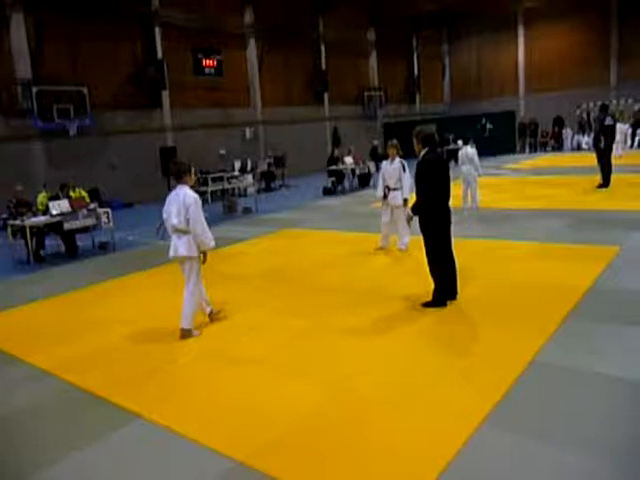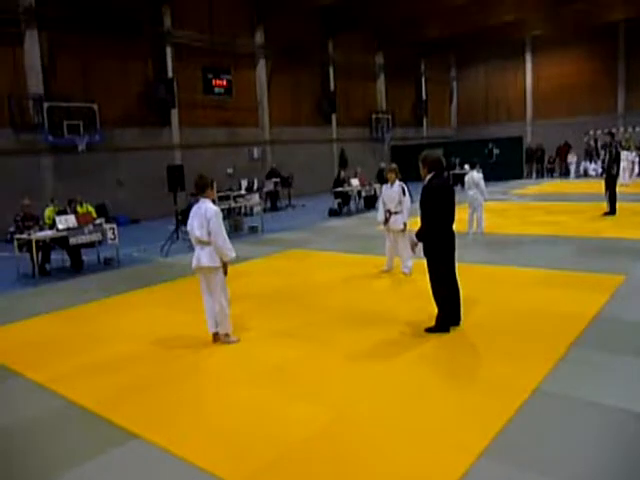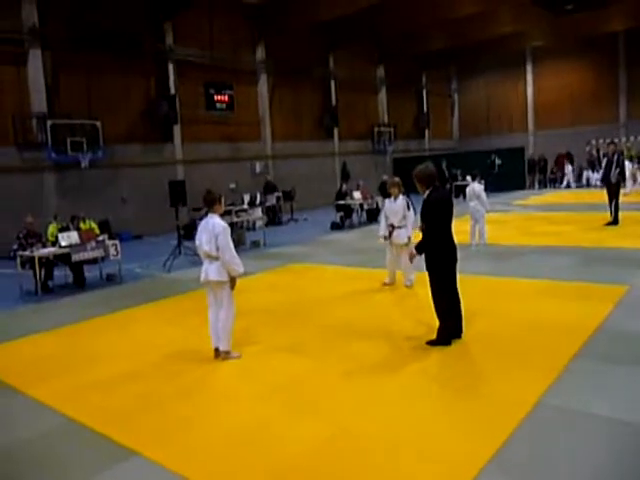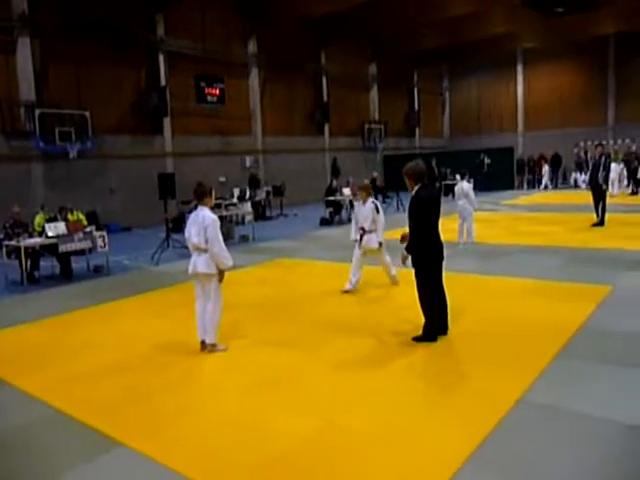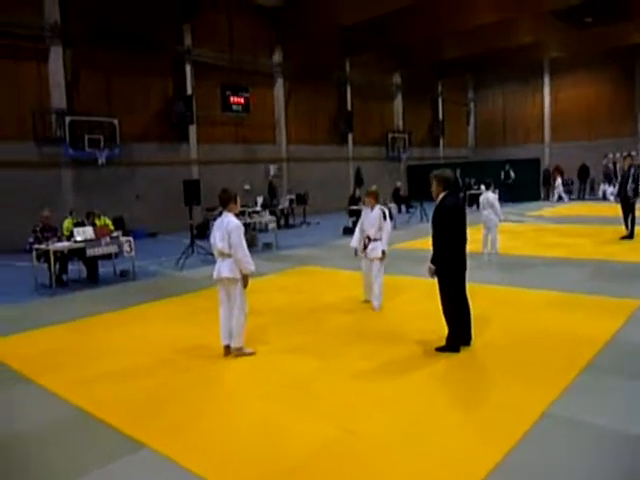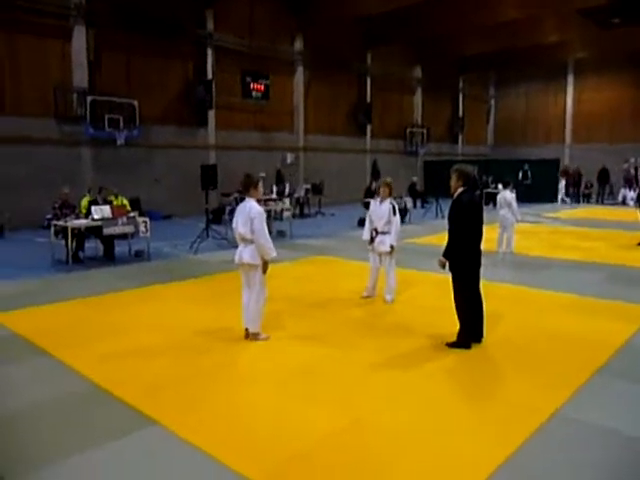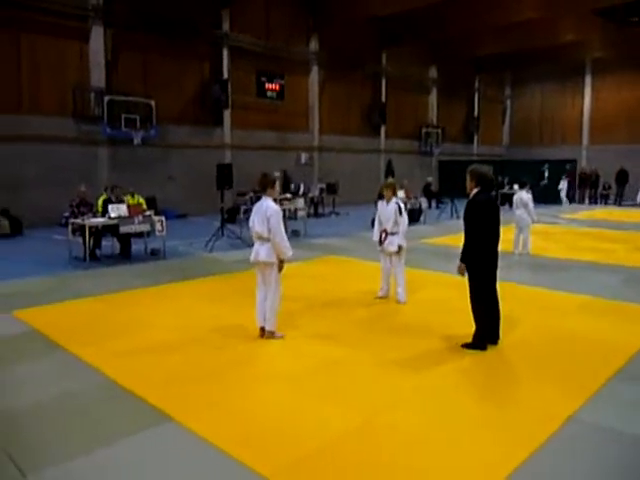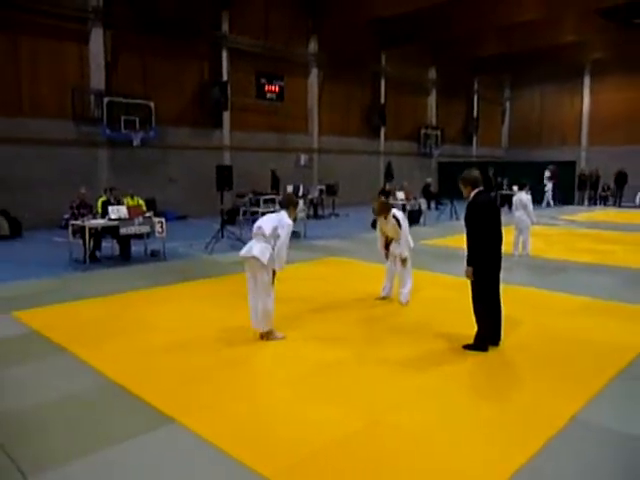
dt=0.5s
person 1, frame 1
left shoulder: (426, 162)
right shoulder: (439, 158)
left elbow: (425, 193)
left wrist: (413, 211)
left hip: (431, 216)
right hip: (442, 212)
left knee: (435, 257)
right knee: (445, 253)
left ankle: (440, 297)
right ankle: (450, 292)
person 1, frame 2
left shoulder: (430, 187)
right shoulder: (445, 183)
left elbow: (429, 218)
left wrist: (418, 237)
left hip: (435, 241)
right hip: (447, 237)
left knee: (439, 282)
right knee: (449, 278)
left ankle: (443, 322)
right ankle: (454, 317)
person 1, frame 3
left shoulder: (431, 201)
right shoulder: (443, 193)
left elbow: (432, 233)
left wrist: (417, 250)
right wrist: (424, 227)
left hip: (438, 253)
right hip: (448, 249)
left knee: (441, 295)
right knee: (450, 291)
left ankle: (445, 335)
right ankle: (456, 330)
person 1, frame 4
left shoulder: (420, 198)
right shoulder: (432, 191)
left elbow: (419, 229)
left wrist: (408, 250)
right wrist: (411, 235)
left hip: (424, 251)
right hip: (434, 247)
left knee: (426, 292)
right knee: (436, 288)
left ankle: (431, 331)
right ankle: (441, 326)
person 1, frame 5
left shoulder: (444, 206)
right shoulder: (456, 201)
left elbow: (442, 238)
left wrist: (434, 262)
left hip: (447, 261)
right hip: (458, 257)
left knee: (450, 302)
right knee: (460, 298)
left ankle: (454, 342)
right ankle: (465, 337)
person 1, frame 6
left shoulder: (460, 201)
right shoulder: (474, 198)
left elbow: (456, 233)
left wrist: (446, 255)
left hip: (462, 257)
right hip: (473, 254)
left knee: (463, 297)
right knee: (474, 294)
left ankle: (465, 338)
right ankle: (476, 334)
person 1, frame 7
left shoulder: (475, 202)
right shoulder: (491, 199)
left elbow: (471, 235)
left wrist: (464, 260)
left hip: (478, 258)
right hip: (490, 255)
left knee: (479, 299)
right knee: (490, 295)
left ankle: (480, 340)
right ankle: (492, 335)
person 1, frame 8
left shoulder: (475, 204)
right shoulder: (490, 200)
left elbow: (474, 237)
left wrist: (470, 264)
left hip: (482, 260)
right hip: (494, 257)
left knee: (481, 300)
right knee: (492, 297)
left ankle: (482, 340)
right ankle: (494, 337)
person 2, frame 1
left shoulder: (171, 197)
right shoulder: (191, 197)
left elbow: (167, 221)
right elbow: (198, 226)
right wrist: (205, 247)
left hip: (177, 243)
right hip: (189, 244)
left knee: (195, 280)
right knee: (192, 286)
left ankle: (208, 310)
right ankle: (186, 328)
person 2, frame 2
left shoulder: (194, 210)
right shoulder: (213, 210)
left elbow: (192, 233)
right elbow: (219, 237)
right wrist: (226, 258)
left hip: (200, 256)
right hip: (213, 256)
left knee: (208, 295)
right knee: (221, 296)
left ankle: (215, 332)
right ankle: (225, 333)
person 2, frame 3
left shoulder: (203, 225)
right shoulder: (220, 225)
right elbow: (227, 253)
right wrist: (234, 273)
left hip: (208, 270)
right hip: (220, 271)
left knee: (214, 309)
right knee: (226, 310)
left ankle: (217, 348)
right ankle: (224, 350)
person 2, frame 4
left shoulder: (192, 217)
right shoulder: (210, 218)
left elbow: (189, 240)
right elbow: (216, 245)
right wrist: (222, 266)
left hip: (196, 262)
right hip: (209, 264)
left knee: (201, 302)
right knee: (213, 303)
left ankle: (203, 340)
right ankle: (211, 342)
person 2, frame 5
left shoulder: (218, 223)
right shoulder: (235, 224)
right elbow: (239, 251)
right wrist: (246, 271)
left hip: (221, 267)
right hip: (233, 268)
left knee: (225, 307)
right knee: (239, 308)
left ankle: (227, 346)
right ankle: (238, 347)
person 2, frame 6
left shoulder: (240, 208)
right shoulder: (257, 210)
right elbow: (261, 237)
right wrist: (267, 257)
left hip: (243, 253)
right hip: (255, 254)
left knee: (248, 292)
right knee: (258, 293)
left ankle: (248, 329)
right ankle: (254, 331)
person 2, frame 7
left shoulder: (257, 207)
right shoulder: (273, 209)
right elbow: (278, 236)
right wrist: (283, 257)
left hip: (258, 251)
right hip: (270, 253)
left knee: (262, 290)
right knee: (273, 292)
left ankle: (262, 327)
right ankle: (269, 330)
person 2, frame 8
left shoulder: (270, 216)
right shoulder: (287, 222)
right elbow: (281, 247)
right wrist: (276, 267)
left hip: (251, 250)
right hip: (262, 253)
left knee: (255, 293)
right knee: (265, 294)
left ankle: (262, 330)
right ankle: (268, 331)
person 3, frame 1
left shoulder: (401, 163)
right shoulder: (384, 164)
left elbow: (406, 180)
right elbow: (381, 180)
left wrist: (405, 197)
right wrist: (381, 195)
left hip: (397, 195)
right hip: (387, 195)
left knee: (401, 220)
right knee: (385, 220)
left ankle: (403, 244)
right ankle: (384, 243)
person 3, frame 2
left shoulder: (401, 187)
right shoulder: (385, 187)
left elbow: (406, 204)
right elbow: (382, 204)
left wrist: (404, 221)
right wrist: (383, 219)
left hip: (398, 219)
right hip: (388, 219)
left knee: (403, 244)
right knee: (389, 244)
left ankle: (406, 267)
right ankle: (389, 266)
person 3, frame 3
left shoulder: (405, 201)
right shoulder: (387, 202)
left elbow: (410, 218)
right elbow: (384, 218)
left wrist: (409, 235)
right wrist: (384, 233)
left hip: (401, 233)
right hip: (391, 233)
left knee: (405, 259)
right knee: (390, 258)
left ankle: (409, 280)
right ankle: (391, 279)
person 3, frame 4
left shoulder: (374, 204)
right shoulder: (358, 204)
left elbow: (380, 222)
right elbow: (354, 221)
left wrist: (379, 239)
right wrist: (355, 236)
left hip: (372, 236)
right hip: (361, 237)
left knee: (382, 257)
right knee: (356, 260)
left ankle: (393, 276)
right ankle: (351, 285)
person 3, frame 5
left shoulder: (382, 211)
right shoulder: (365, 211)
left elbow: (386, 230)
right elbow: (360, 228)
left wrist: (384, 248)
right wrist: (356, 244)
left hip: (377, 246)
right hip: (367, 245)
left knee: (376, 274)
right knee: (366, 273)
left ankle: (376, 303)
right ankle: (369, 296)
person 3, frame 6
left shoulder: (391, 205)
right shoulder: (374, 203)
left elbow: (396, 225)
right elbow: (369, 220)
left wrist: (392, 243)
right wrist: (368, 237)
left hip: (386, 239)
right hip: (375, 238)
left knee: (389, 268)
right knee: (373, 266)
left ankle: (389, 295)
right ankle: (370, 291)
person 3, frame 7
left shoulder: (398, 205)
right shoulder: (381, 204)
left elbow: (403, 225)
right elbow: (378, 221)
left wrist: (400, 243)
right wrist: (378, 238)
left hip: (395, 239)
right hip: (385, 239)
left knee: (398, 268)
right knee: (385, 267)
left ankle: (401, 296)
right ankle: (384, 292)
person 3, frame 8
left shoulder: (397, 217)
right shoulder: (380, 217)
left elbow: (404, 236)
right elbow: (380, 233)
left wrist: (404, 254)
right wrist: (383, 248)
left hip: (402, 245)
right hip: (391, 243)
left knee: (404, 271)
right knee: (390, 269)
left ankle: (404, 297)
right ankle: (386, 293)
